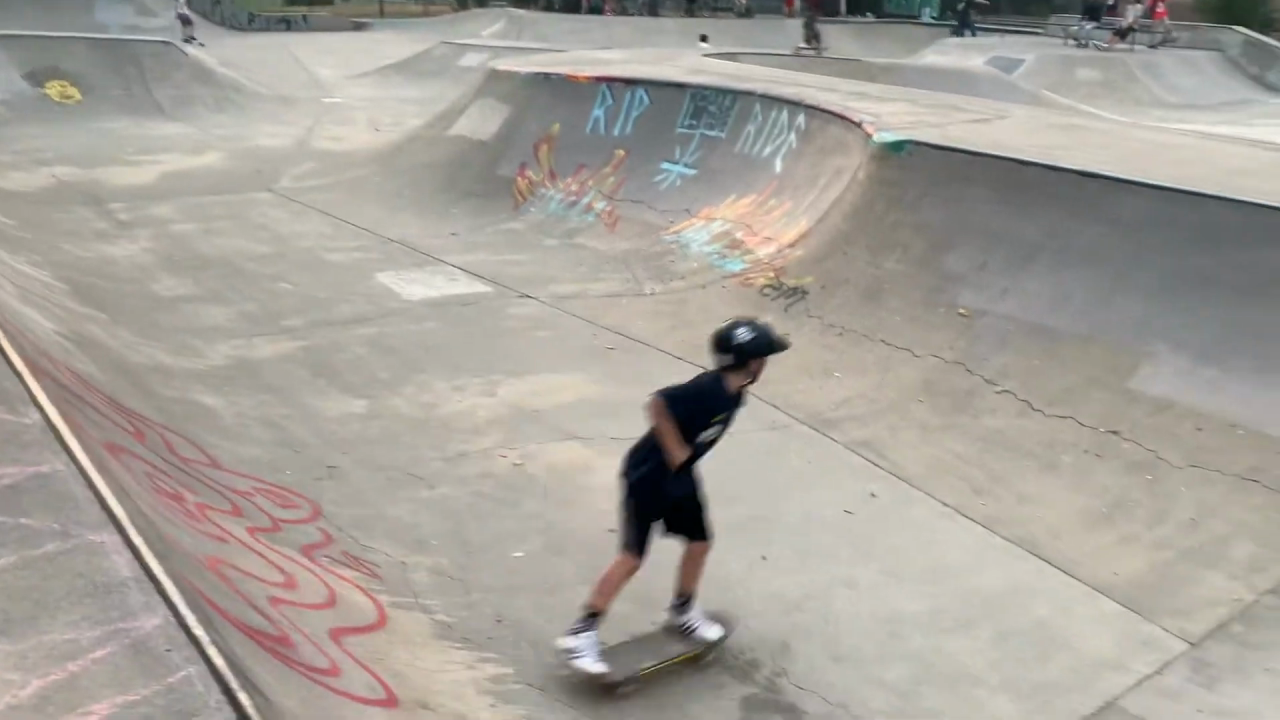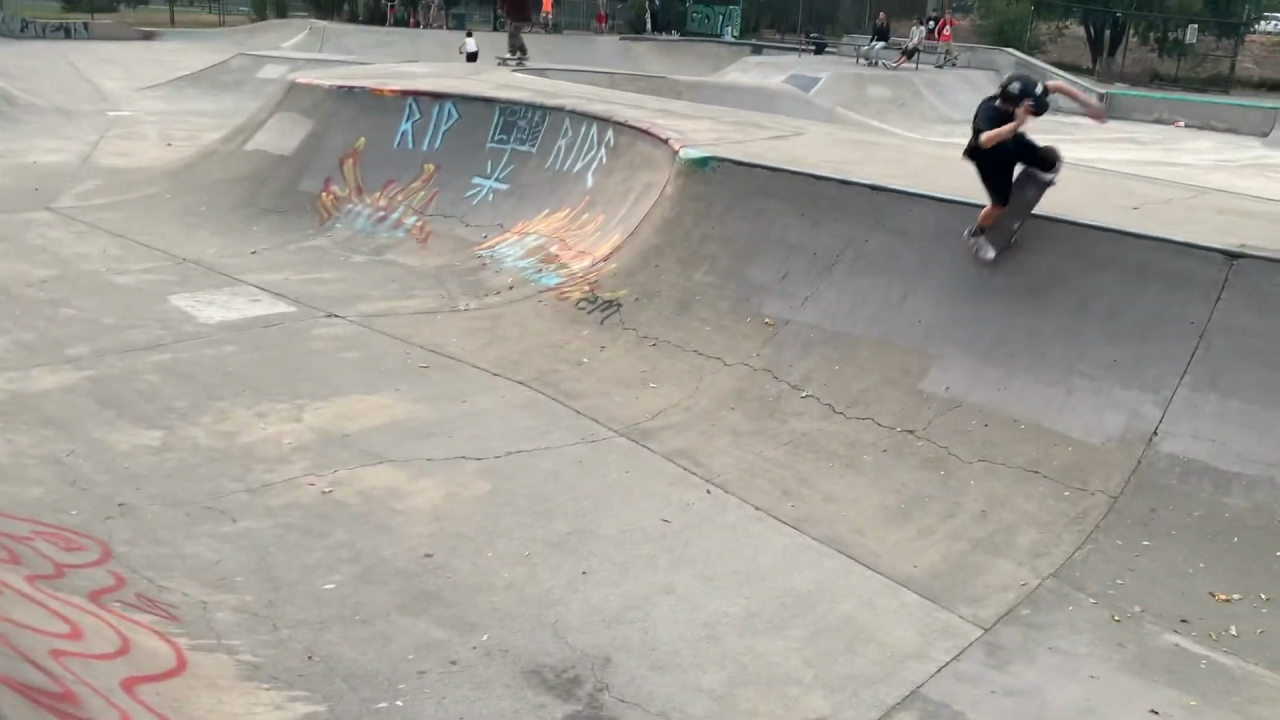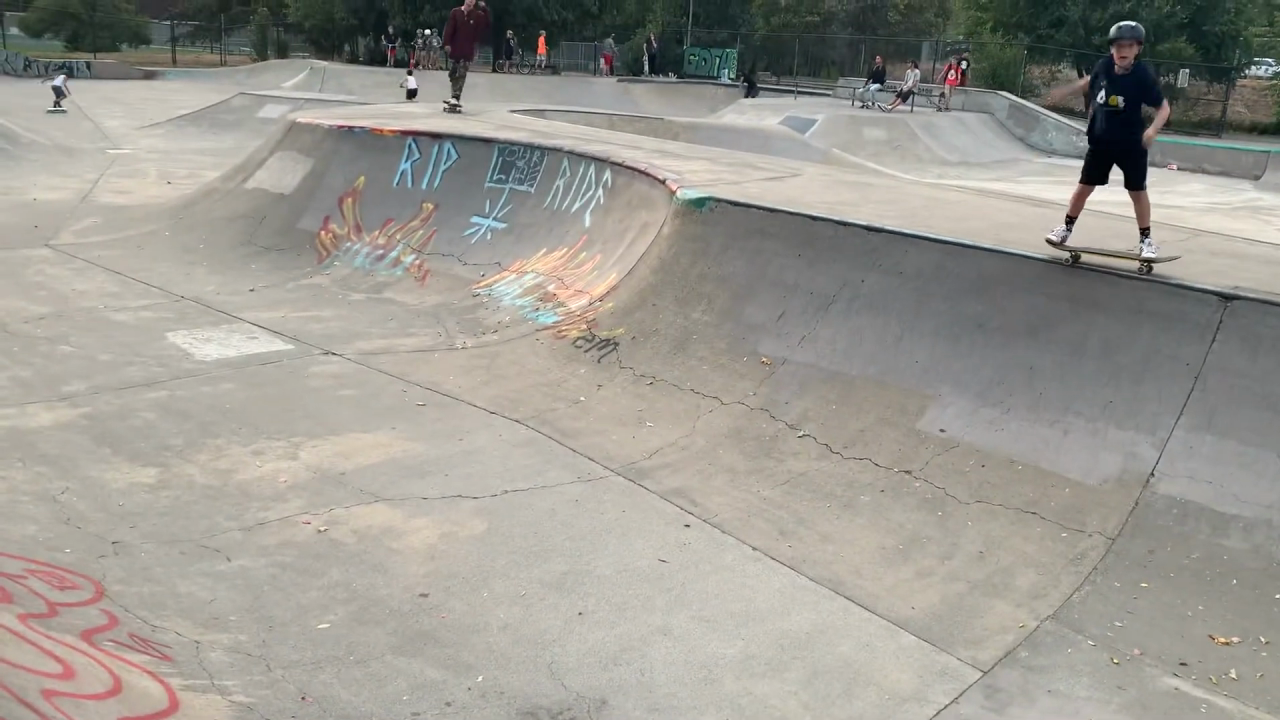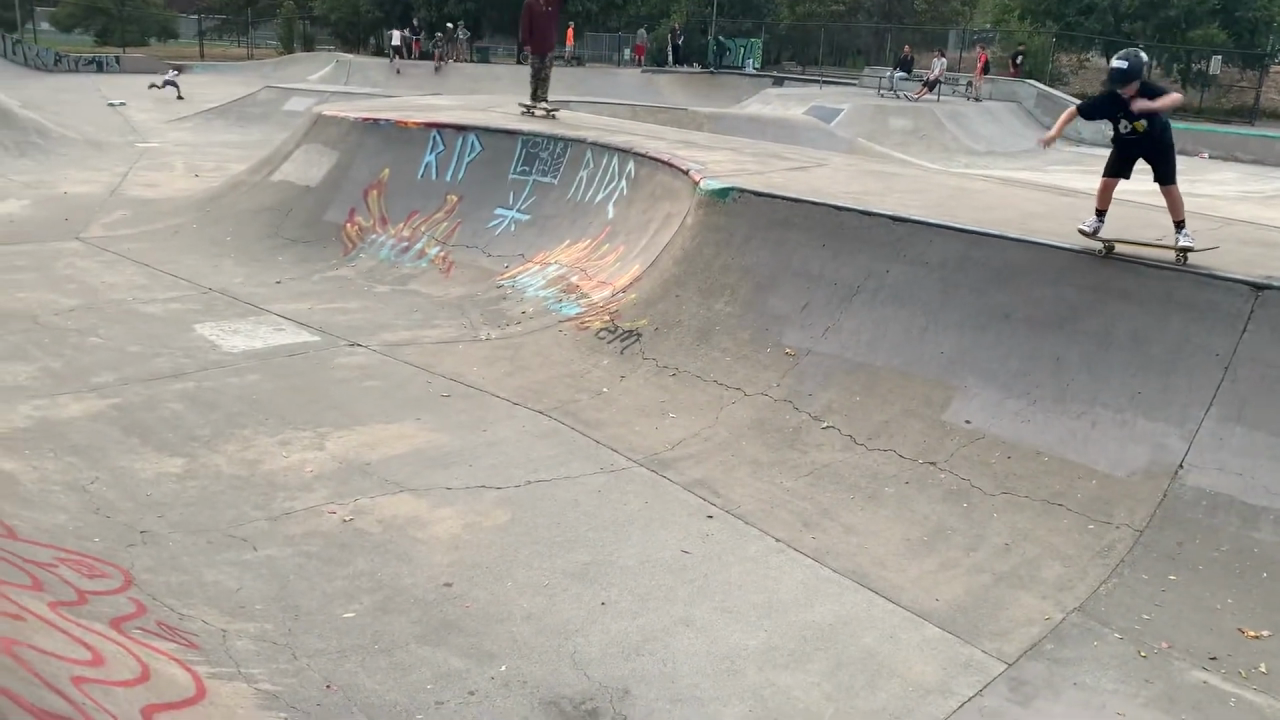
dt=1s
person 1, frame 1
left shoulder: (733, 393)
right shoulder: (708, 390)
right elbow: (657, 403)
right wrist: (675, 451)
left hip: (681, 473)
right hip: (648, 472)
left knee: (700, 543)
right knee: (631, 558)
left ankle: (682, 611)
right ankle: (581, 632)
person 1, frame 2
left shoulder: (1018, 96)
right shoulder: (988, 114)
left elbow: (1055, 85)
right elbow: (986, 141)
left wrist: (1087, 101)
right wrist: (1017, 124)
left hip: (1014, 144)
right hip: (992, 158)
left knee: (1051, 162)
right knee: (999, 204)
right ankle: (976, 234)
person 1, frame 3
left shoulder: (1143, 76)
right shoulder: (1103, 68)
left elbow: (1163, 107)
left wrist: (1153, 129)
right wrist: (1066, 90)
left hip: (1132, 143)
right hip: (1100, 140)
left knee: (1137, 192)
right knee: (1084, 187)
left ankle: (1145, 240)
right ankle: (1066, 229)
person 1, frame 4
left shoulder: (1150, 92)
right shoulder: (1108, 97)
left elbow: (1177, 98)
right elbow: (1073, 111)
left wrist: (1153, 105)
right wrist: (1055, 132)
left hip: (1158, 142)
right hip: (1125, 143)
left knee: (1169, 187)
right knee: (1108, 181)
left ankle: (1181, 231)
right ankle: (1098, 219)
